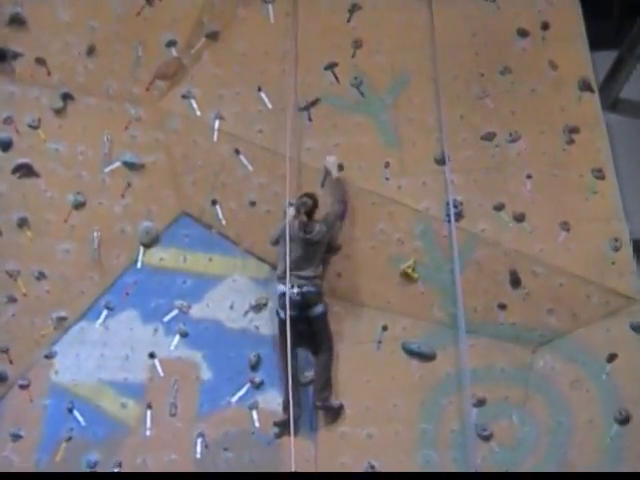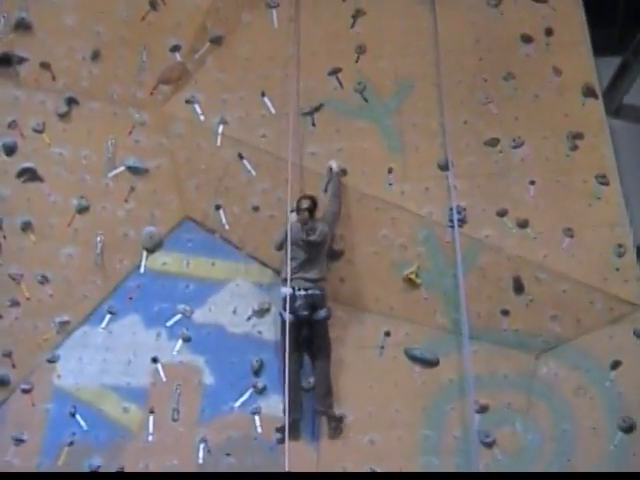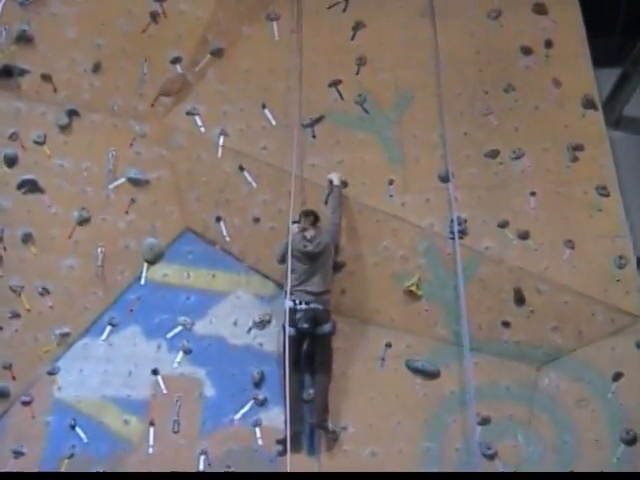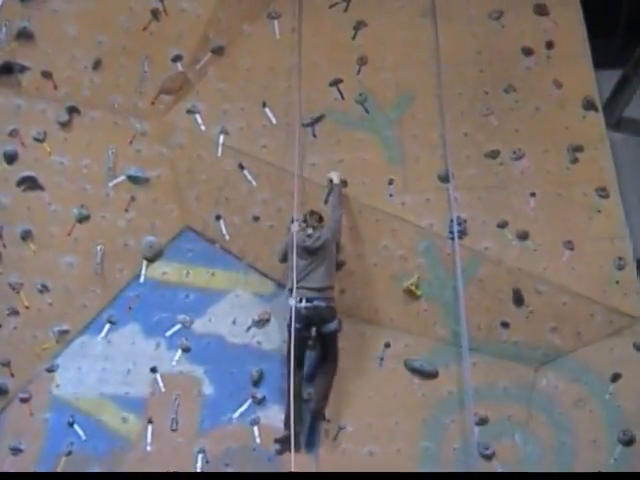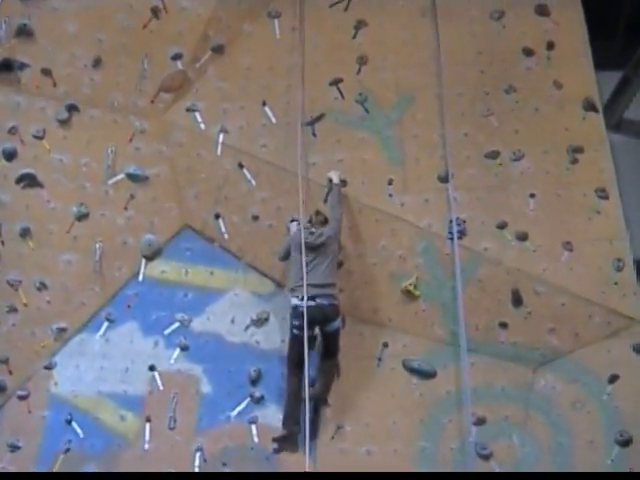
dt=0.2s
person 1, frame 1
left shoulder: (288, 227)
right shoulder: (324, 228)
left elbow: (273, 241)
right elbow: (341, 204)
right wrist: (334, 175)
left hip: (288, 295)
right hip: (312, 295)
left knee: (287, 354)
right knee: (324, 349)
left ankle: (290, 412)
right ankle: (323, 397)
person 1, frame 2
left shoulder: (292, 230)
right shoulder: (326, 229)
left elbow: (277, 246)
right elbow: (335, 201)
right wrist: (335, 173)
left hip: (292, 298)
right hip: (317, 298)
left knee: (292, 358)
right knee: (321, 356)
left ankle: (293, 418)
right ankle: (325, 406)
person 1, frame 3
left shoulder: (292, 243)
right shoulder: (328, 239)
left elbow: (279, 259)
right elbow: (336, 213)
right wrist: (336, 186)
left hip: (296, 310)
right hip: (321, 311)
left knee: (294, 372)
right knee: (322, 370)
left ankle: (295, 431)
right ankle: (322, 421)
person 1, frame 4
left shoulder: (293, 240)
right shoulder: (329, 236)
left elbow: (281, 258)
right elbow: (336, 211)
right wrist: (336, 184)
left hip: (299, 308)
right hip: (325, 308)
left knee: (295, 370)
right knee: (328, 362)
left ankle: (292, 431)
right ankle: (319, 406)
person 1, frame 5
left shoulder: (296, 238)
right shoulder: (331, 235)
left elbow: (282, 256)
right elbow: (336, 210)
right wrist: (336, 183)
left hip: (301, 306)
right hip: (328, 306)
left knee: (294, 370)
right knee: (330, 353)
left ankle: (290, 431)
right ankle: (321, 390)
